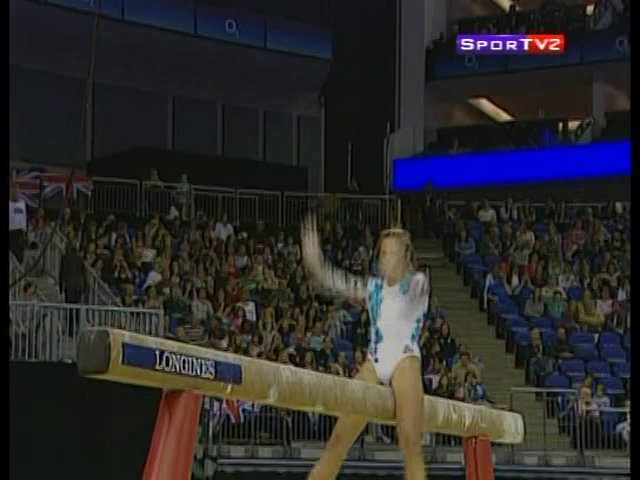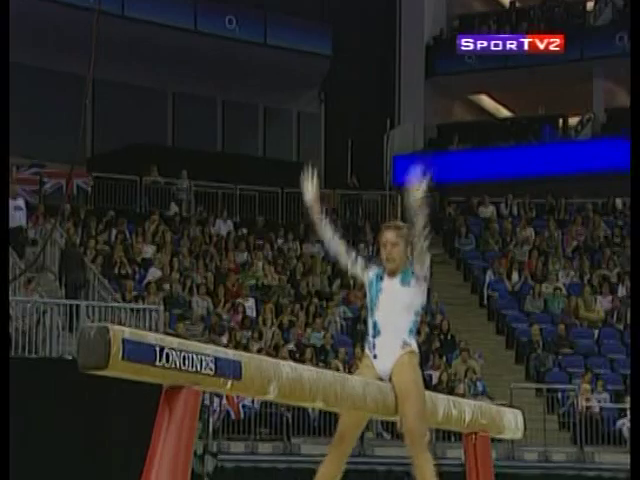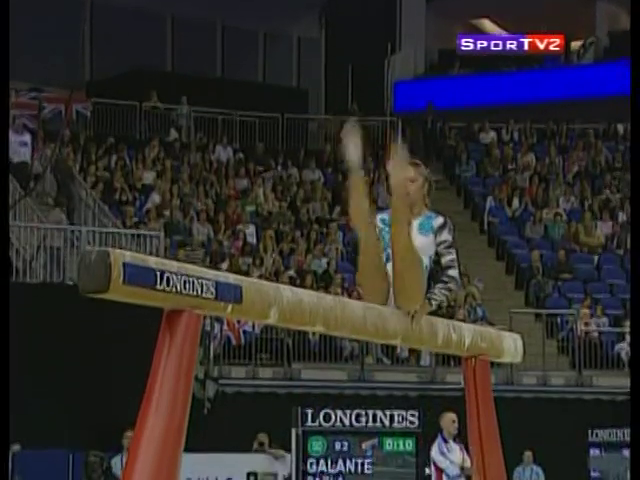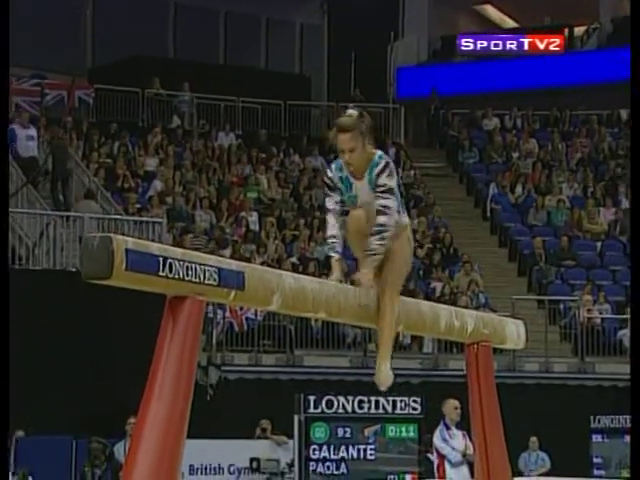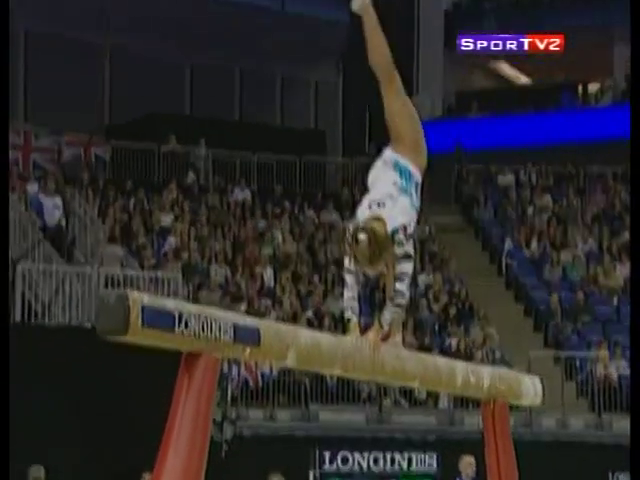
dt=1s
person 1, frame 1
left shoulder: (417, 283)
right shoulder: (372, 286)
left elbow: (415, 286)
right elbow: (339, 282)
left wrist: (399, 270)
right wrist: (315, 262)
left hip: (405, 362)
right hip: (373, 364)
left knee: (410, 442)
right knee: (339, 437)
person 1, frame 2
left shoulder: (417, 275)
right shoulder: (374, 275)
left elbow: (419, 239)
right elbow: (336, 245)
left wrist: (417, 203)
right wrist: (314, 206)
left hip: (403, 358)
right hip: (373, 359)
left knee: (416, 439)
right knee: (342, 437)
person 1, frame 3
left shoulder: (437, 224)
right shoulder: (382, 219)
left elbow: (452, 275)
left wrist: (429, 304)
left hip: (410, 298)
right hip: (378, 294)
left knee: (402, 238)
right knee: (365, 231)
person 1, frame 4
left shoulder: (382, 164)
right shoulder: (335, 172)
left elbow: (385, 217)
right elbow: (333, 217)
left wrist: (368, 266)
right wrist: (336, 263)
left hip: (396, 233)
right hip: (368, 231)
left knee: (388, 290)
right knee: (355, 219)
left ankle: (383, 362)
right ankle: (375, 275)
person 1, frame 5
left shoulder: (397, 230)
right shoulder: (359, 238)
left elbow: (400, 285)
right elbow: (351, 283)
left wrist: (380, 328)
right wrist: (353, 327)
left hip: (404, 163)
right hip: (385, 169)
